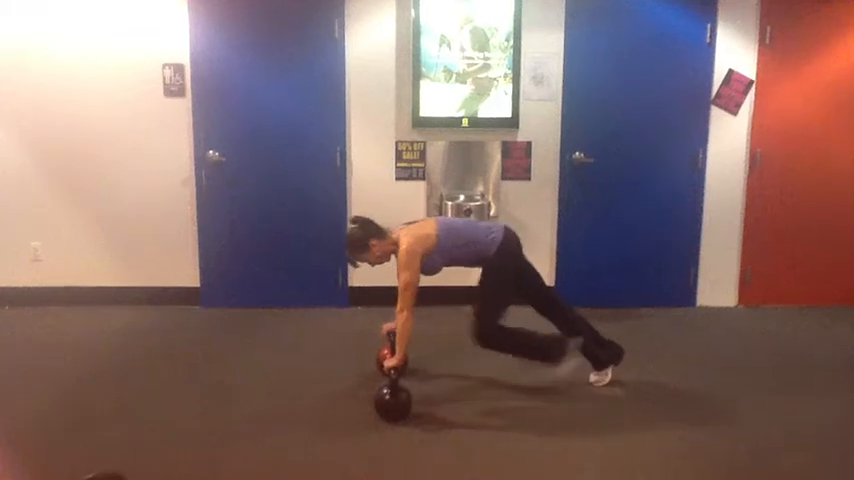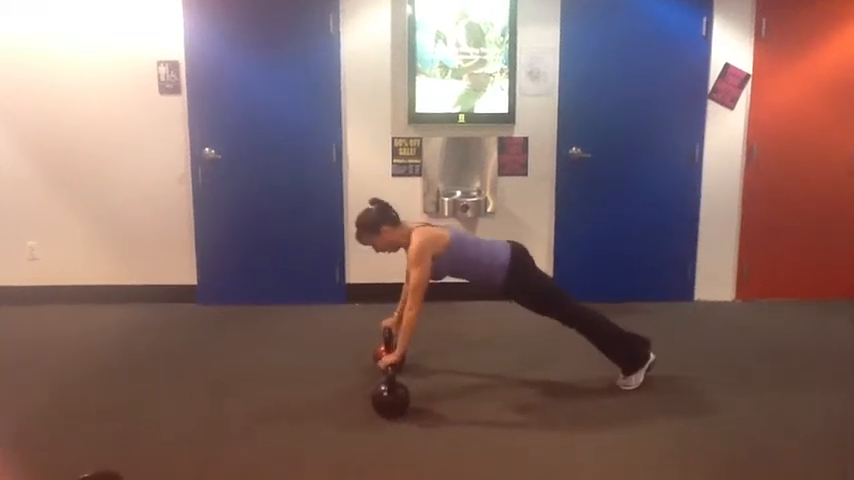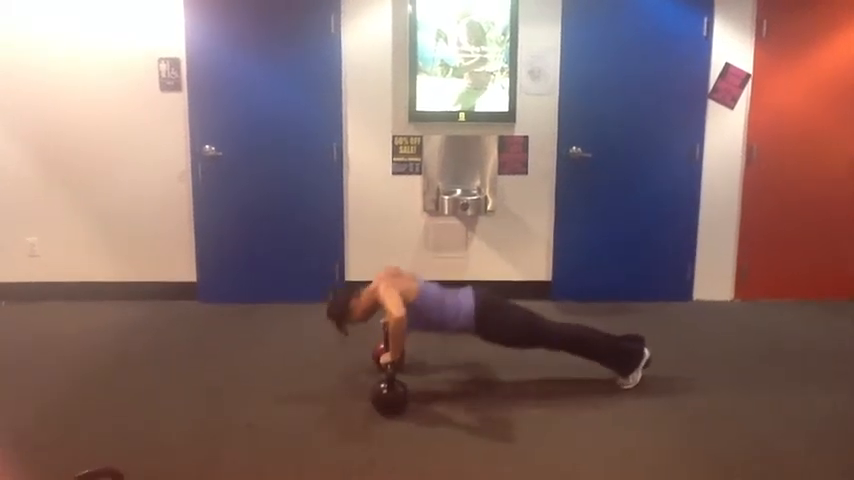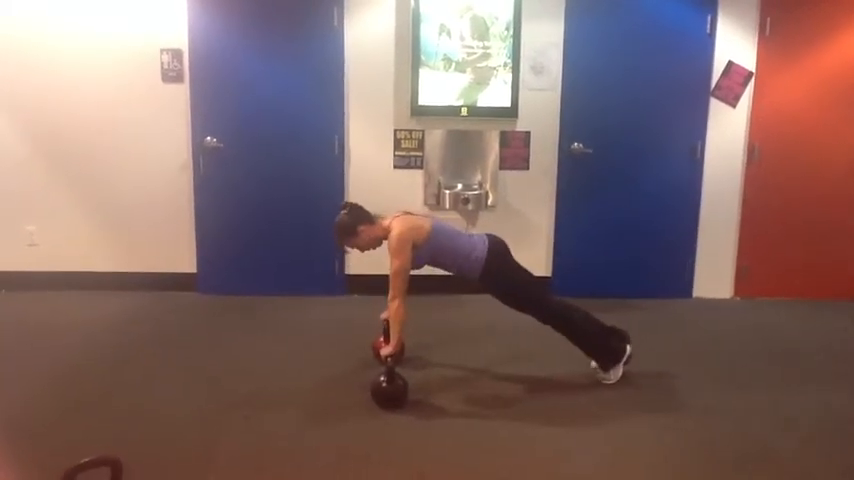
dt=1s
person 1, frame 1
left shoulder: (408, 246)
right shoulder: (400, 238)
left elbow: (406, 306)
right elbow: (405, 294)
left wrist: (398, 357)
right wrist: (397, 323)
left hip: (499, 250)
right hip: (502, 244)
left knee: (486, 331)
right knee: (549, 305)
left ankle: (558, 350)
right ankle: (605, 356)
person 1, frame 2
left shoulder: (419, 243)
right shoulder: (414, 235)
left elbow: (415, 305)
right elbow: (411, 283)
left wrist: (398, 353)
right wrist: (395, 318)
left hip: (510, 270)
right hip: (507, 261)
left knee: (567, 312)
right knee: (567, 310)
left ankle: (635, 359)
right ankle: (635, 349)
person 1, frame 3
left shoulder: (381, 290)
right shoulder: (384, 278)
left elbow: (399, 316)
left wrist: (394, 354)
right wrist: (392, 322)
left hip: (480, 315)
right hip: (476, 302)
left knee: (550, 336)
right knee: (550, 333)
left ankle: (630, 356)
right ankle: (627, 346)
person 1, frame 4
left shoulder: (398, 235)
right shoulder: (395, 224)
left elbow: (397, 295)
left wrist: (393, 344)
right wrist: (391, 312)
left hip: (488, 263)
right hip: (486, 252)
left knee: (545, 308)
right knee: (544, 303)
left ankle: (614, 353)
right ankle: (612, 342)
